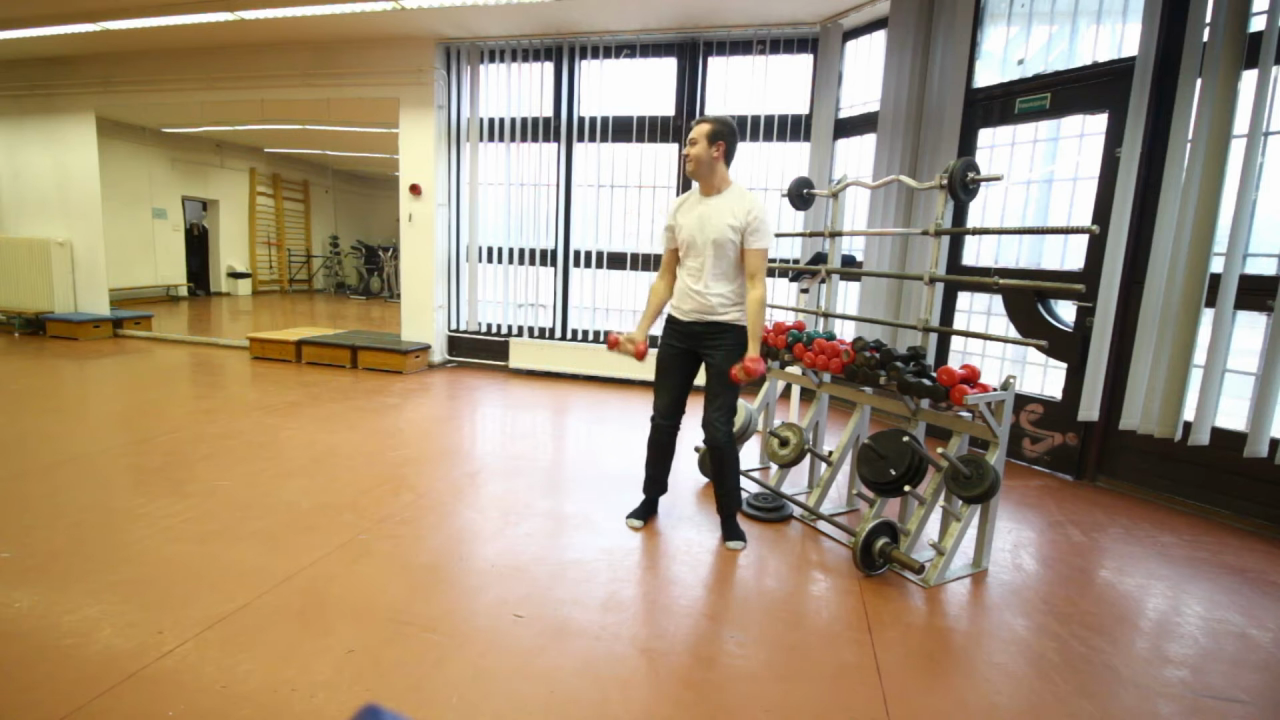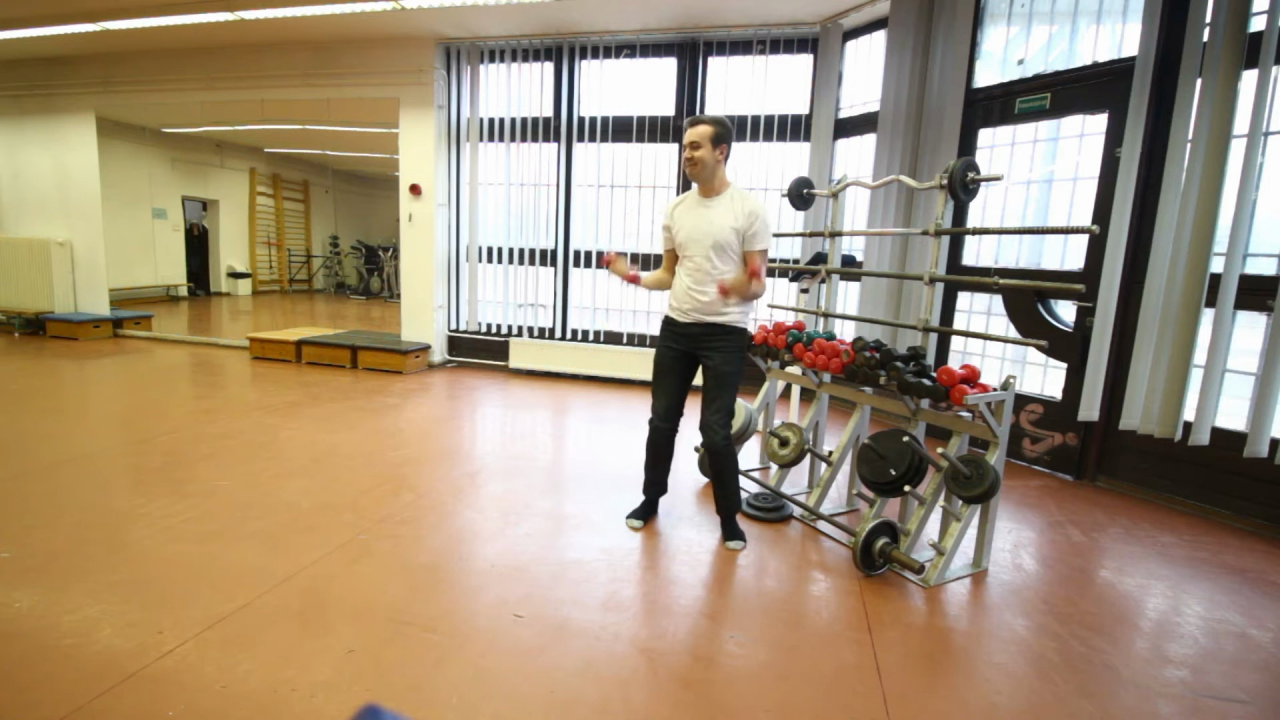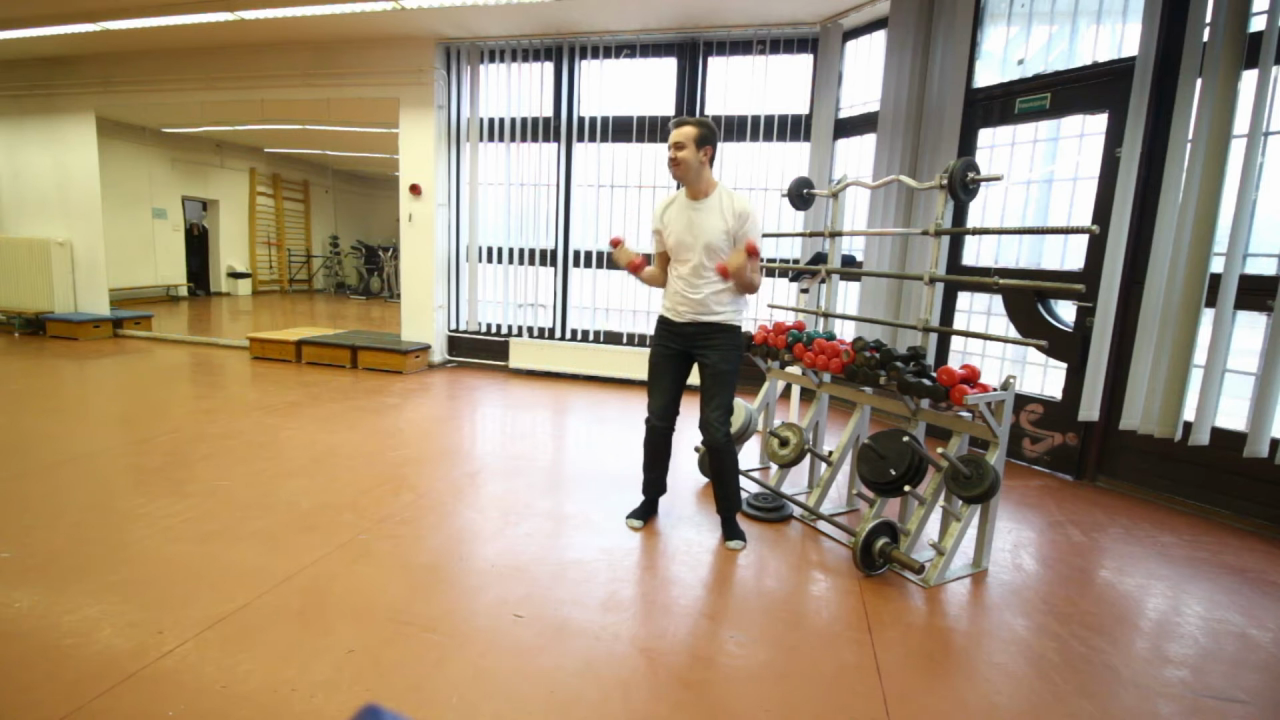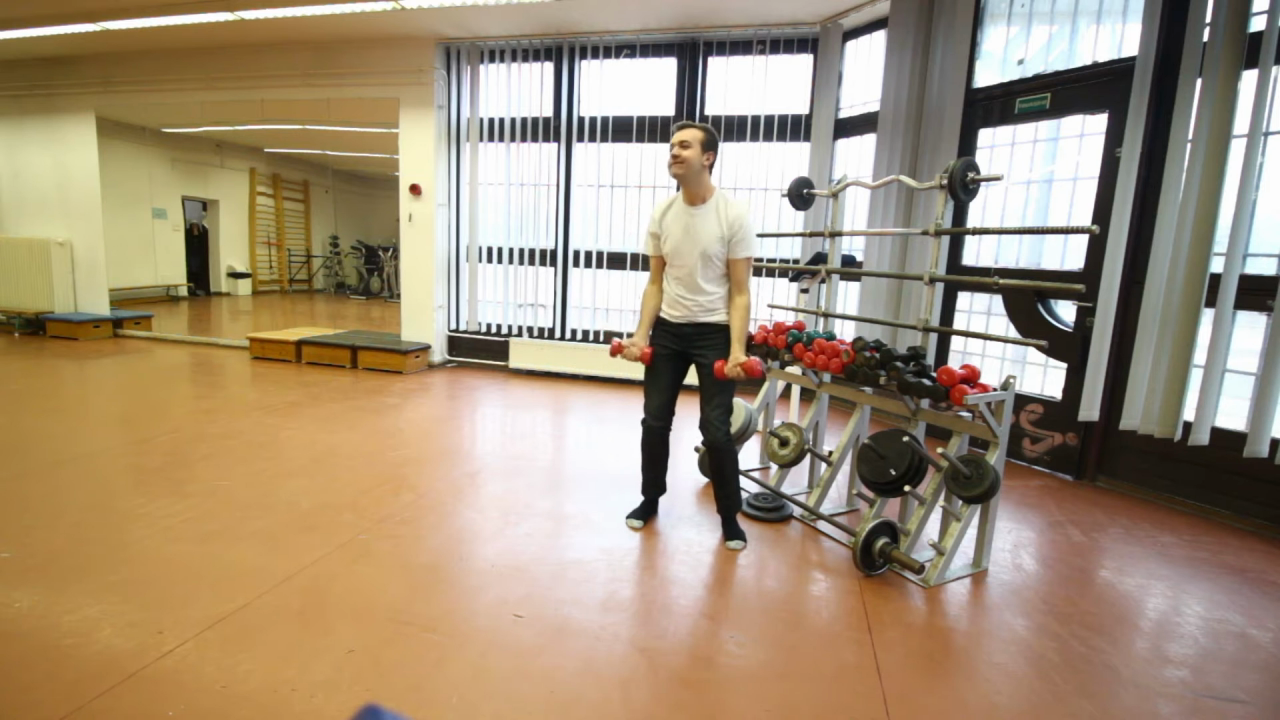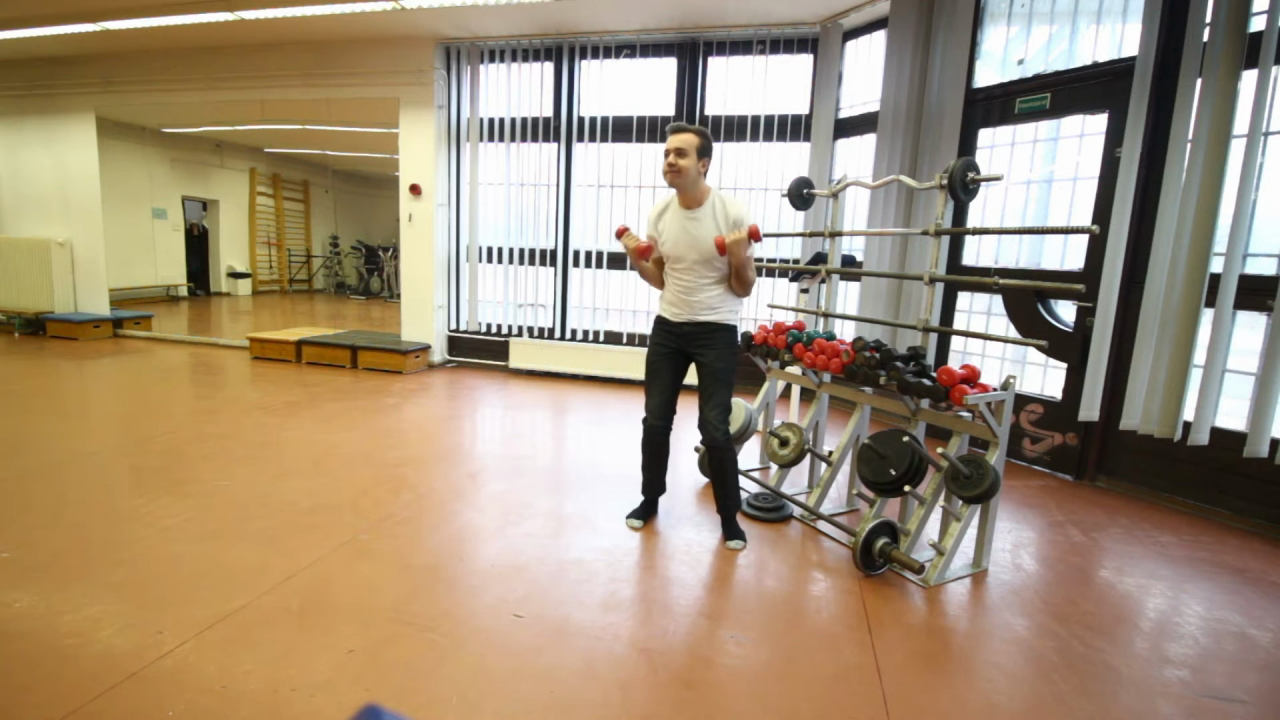
dt=0.4s
person 1, frame 1
left shoulder: (747, 208)
right shoulder: (681, 207)
left elbow: (755, 285)
right elbow: (668, 274)
left wrist: (754, 348)
right wrist: (642, 328)
left hip: (724, 332)
right hip: (679, 327)
left knee: (717, 429)
right knee: (664, 418)
left ankle: (729, 517)
right ankle: (651, 498)
person 1, frame 2
left shoulder: (747, 209)
right shoulder: (677, 208)
left elbow: (757, 283)
right elbow: (669, 274)
left wrist: (744, 287)
right wrist: (635, 277)
left hip: (724, 333)
right hip: (676, 328)
left knee: (715, 431)
right knee: (662, 421)
left ankle: (729, 518)
right ankle: (651, 498)
person 1, frame 3
left shoulder: (738, 208)
right shoulder: (665, 210)
left elbow: (753, 285)
right elbow: (663, 276)
left wrist: (743, 273)
right wrist: (636, 268)
left hip: (720, 331)
right hip: (671, 327)
left knee: (715, 429)
right knee: (658, 420)
left ankle: (729, 516)
right ankle: (651, 498)
person 1, frame 4
left shoulder: (733, 215)
right shoulder: (661, 214)
left elbow: (740, 291)
right elbow: (656, 282)
left wrist: (737, 350)
right wrist: (640, 336)
left hip: (713, 331)
right hip: (669, 329)
left knee: (715, 428)
right knee: (655, 420)
left ankle: (730, 517)
right ankle: (651, 499)
person 1, frame 5
left shoulder: (731, 213)
right shoulder: (659, 215)
left elbow: (743, 288)
right elbow: (659, 279)
left wrist: (739, 257)
right wrist: (637, 260)
left hip: (715, 330)
right hip: (668, 326)
left knee: (714, 428)
right knee: (656, 420)
left ankle: (729, 516)
right ankle: (650, 498)
